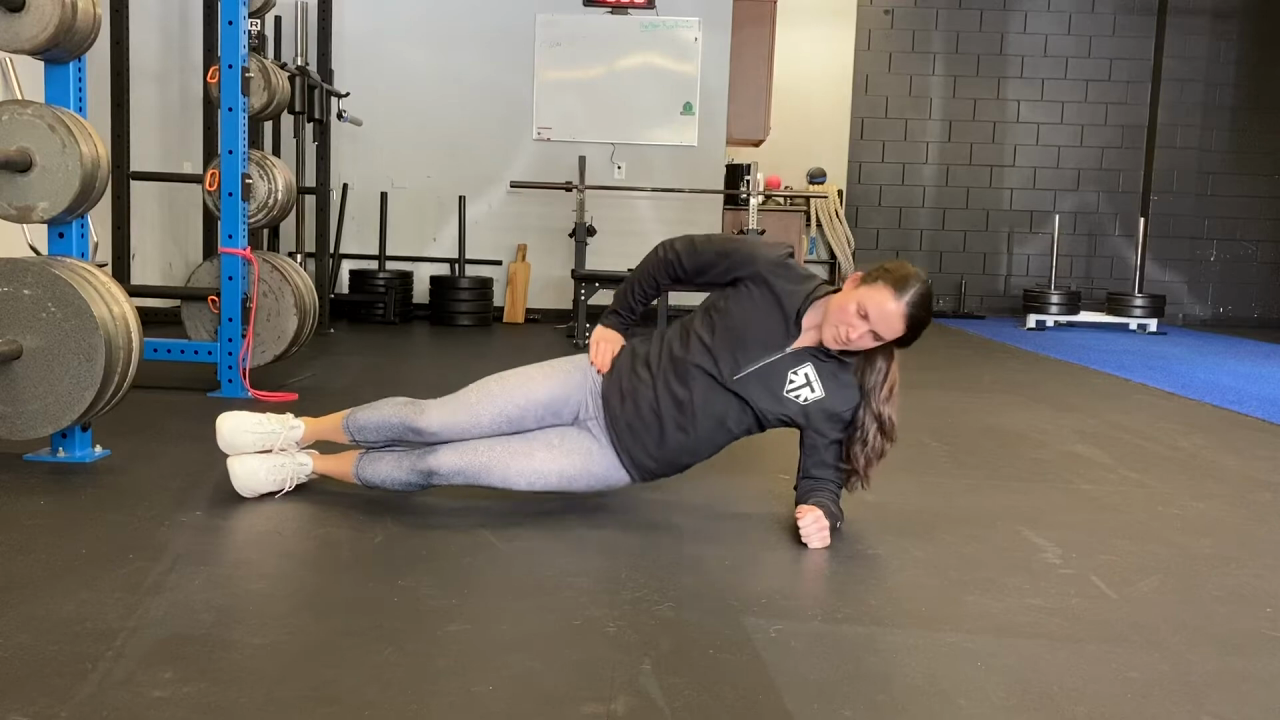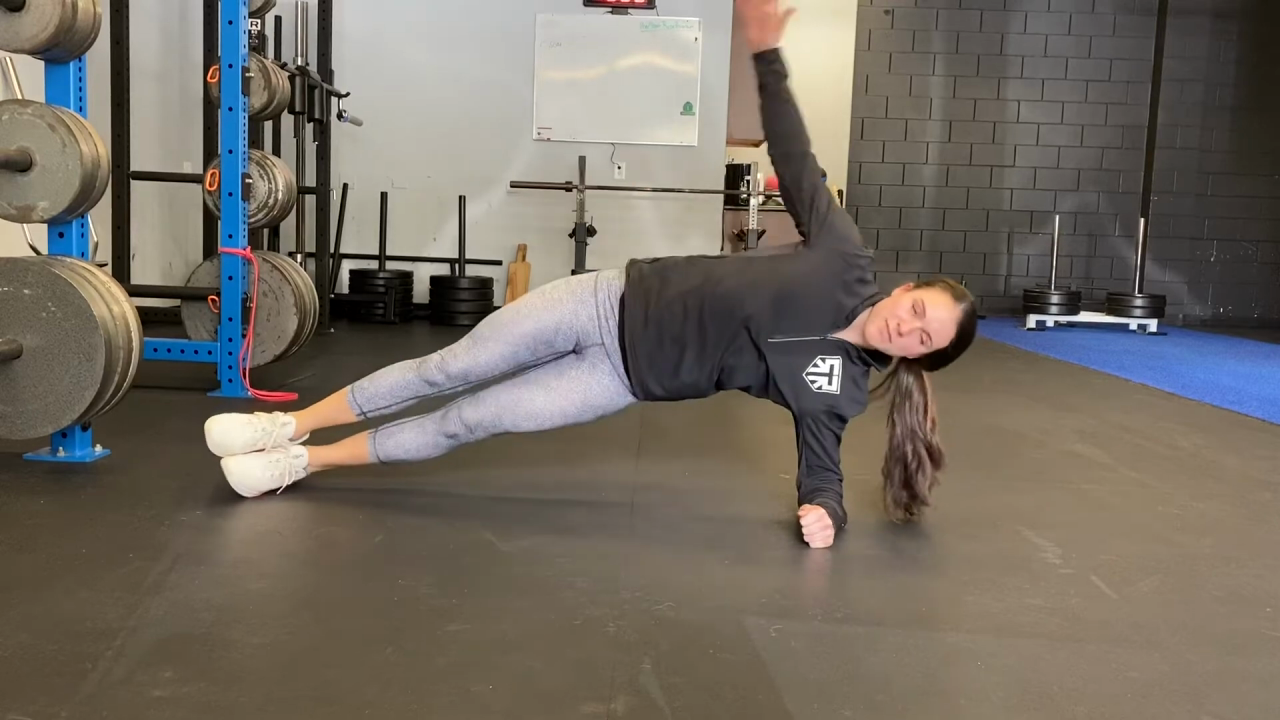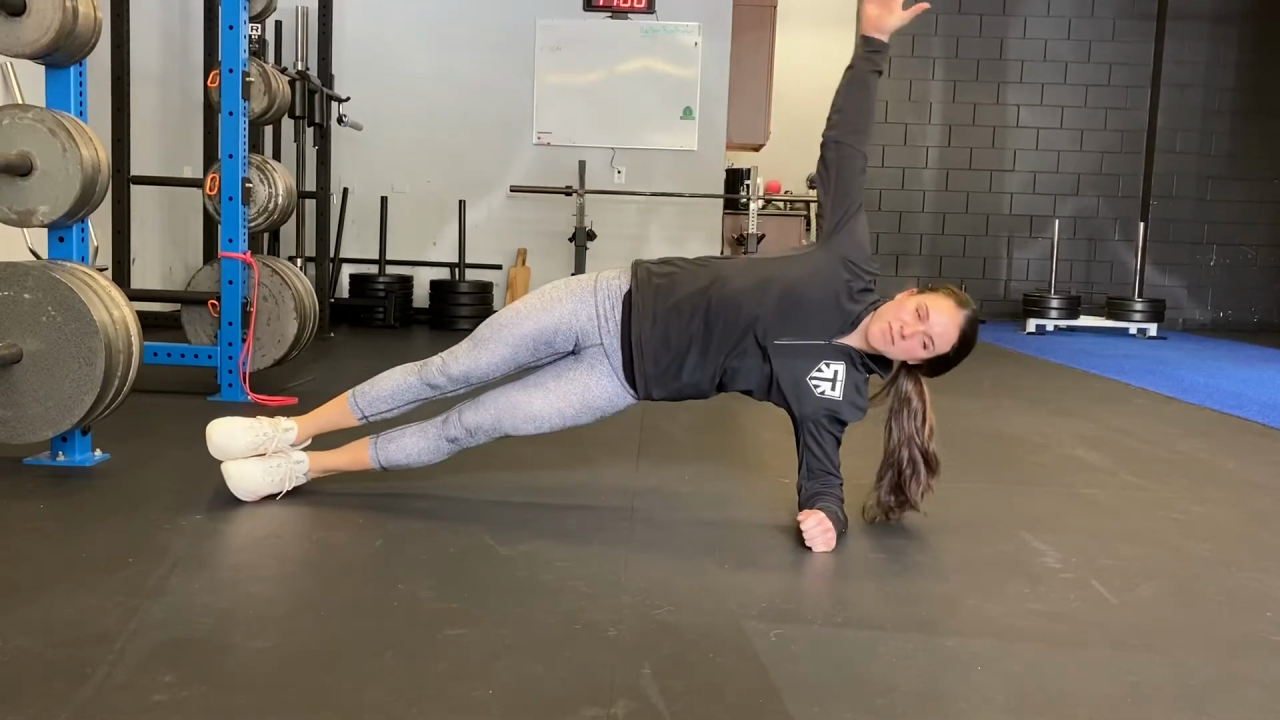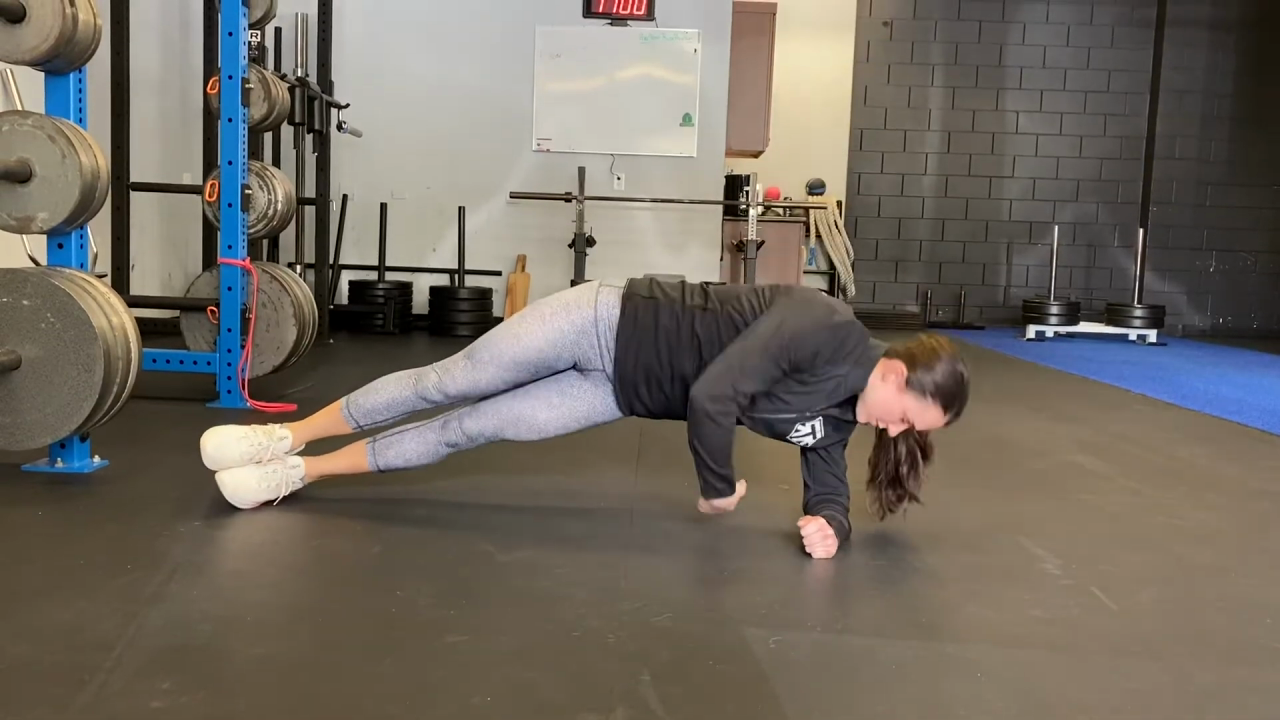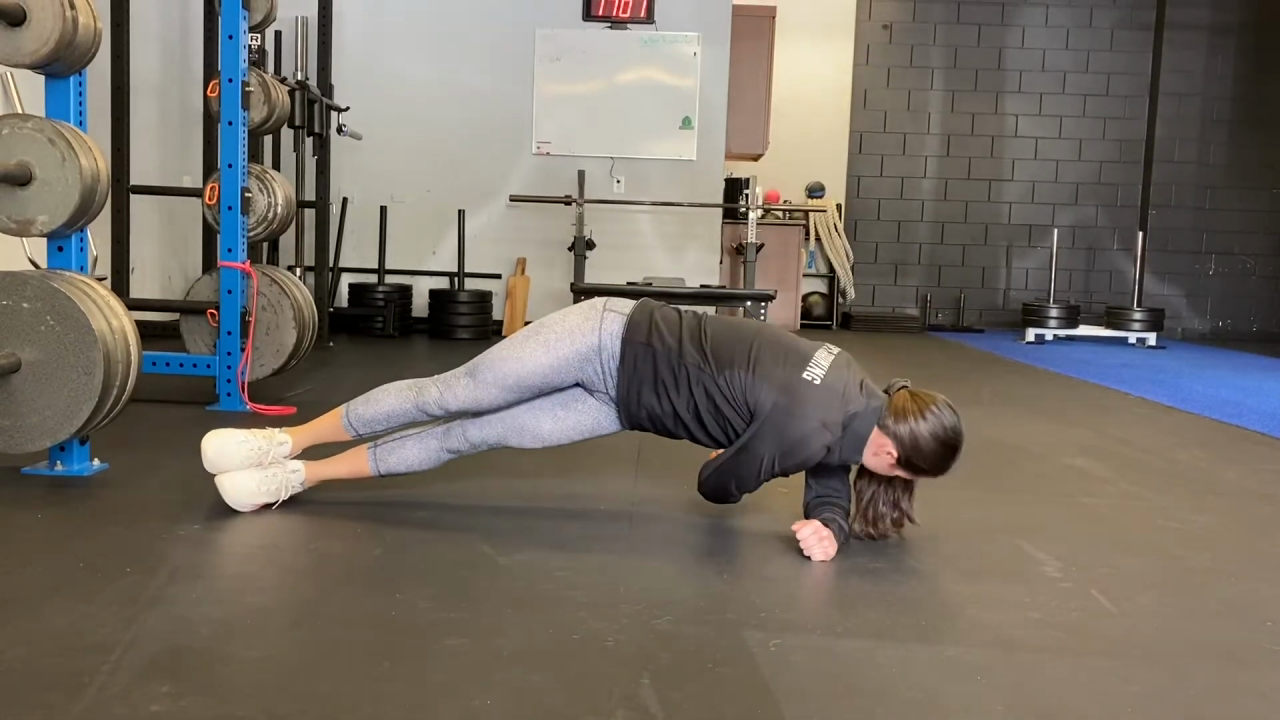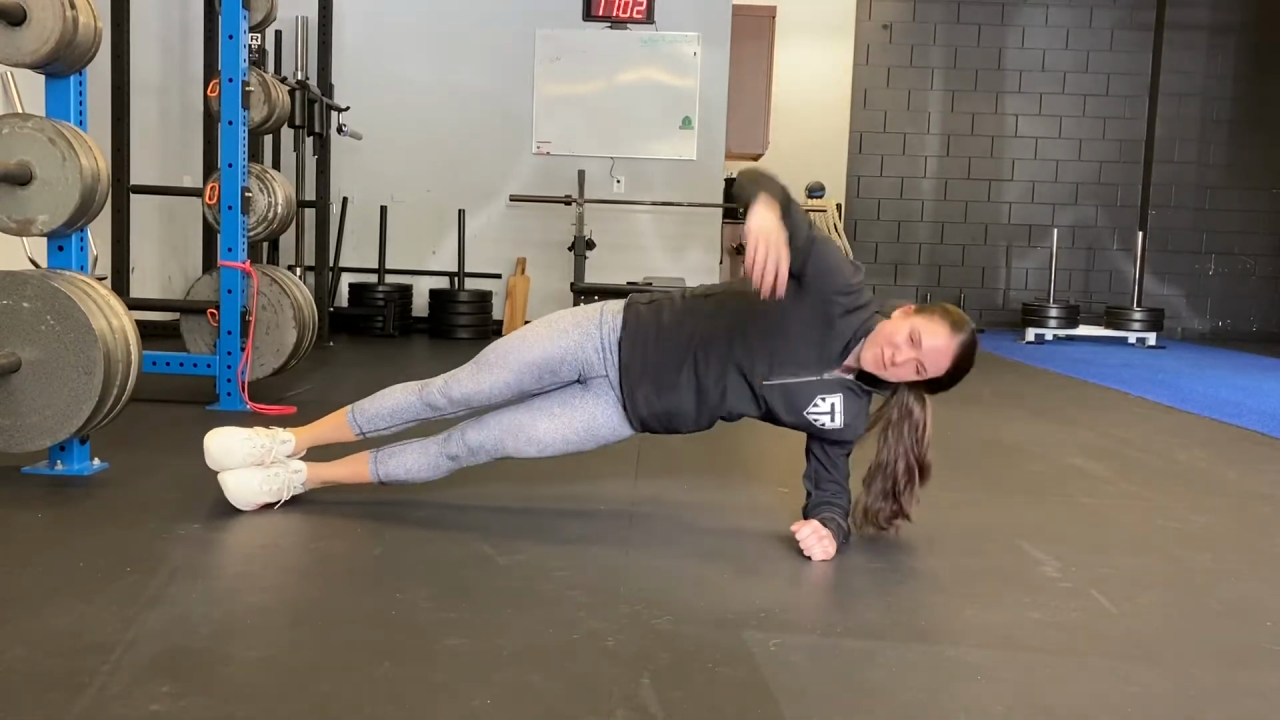
dt=0.7s
person 1, frame 1
left shoulder: (838, 393)
right shoulder: (774, 271)
left elbow: (823, 470)
right elbow: (672, 257)
left wrist: (819, 510)
right wrist: (614, 322)
left hip: (623, 456)
right hip: (607, 384)
left knee: (442, 465)
right knee: (432, 421)
left ankle: (304, 468)
right ankle: (298, 428)
person 1, frame 2
left shoulder: (836, 388)
right shoulder: (845, 262)
left elbow: (821, 460)
right elbow: (793, 158)
left wrist: (821, 511)
left hip: (629, 375)
right hip: (613, 300)
left knee: (464, 423)
right knee: (445, 371)
left ankle: (300, 463)
right ankle: (286, 427)
person 1, frame 3
left shoulder: (837, 392)
right shoulder: (852, 271)
left elbow: (820, 463)
right elbow: (843, 146)
left wrist: (823, 515)
left hip: (628, 377)
right hip: (616, 303)
left knee: (467, 426)
right knee: (446, 375)
left ankle: (301, 471)
right ankle: (289, 432)
person 1, frame 4
left shoulder: (833, 415)
right shoulder: (827, 329)
left elbow: (825, 477)
right elbow: (712, 394)
left wrist: (828, 523)
right wrist: (719, 492)
left hip: (619, 393)
right hip: (609, 321)
left knee: (469, 428)
right knee: (445, 382)
left ankle: (298, 473)
right ankle: (284, 437)
person 1, frame 5
left shoulder: (855, 402)
right shoulder: (810, 424)
left elbow: (828, 485)
right elbow: (719, 483)
left wrist: (827, 525)
right wrist: (737, 468)
left hip: (617, 404)
right hip: (613, 342)
left knee: (466, 436)
right knee: (449, 396)
left ankle: (302, 474)
right ankle: (289, 438)
person 1, frame 6
left shoulder: (844, 411)
right shoulder: (841, 292)
left elbow: (828, 482)
right elbow: (750, 184)
left wrist: (824, 524)
right wrist: (765, 206)
left hip: (632, 413)
right hip: (617, 335)
left knee: (468, 452)
right knee: (445, 395)
left ankle: (303, 484)
right ankle: (285, 443)
